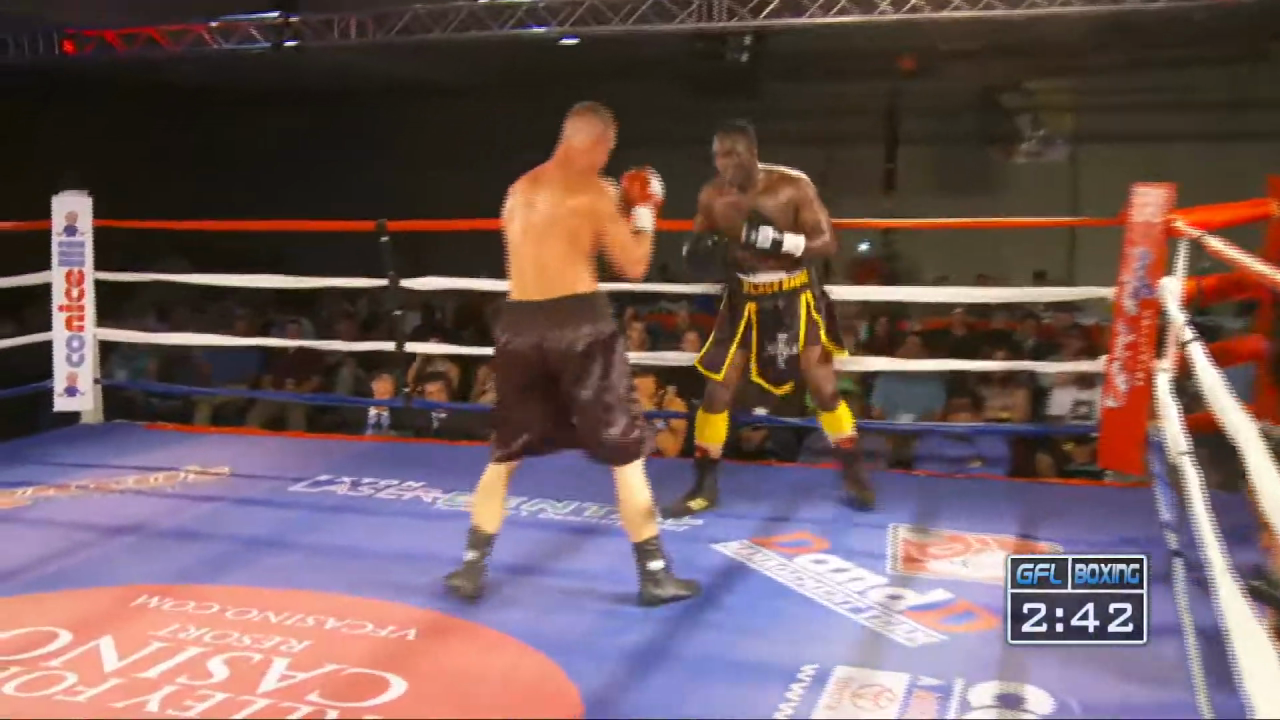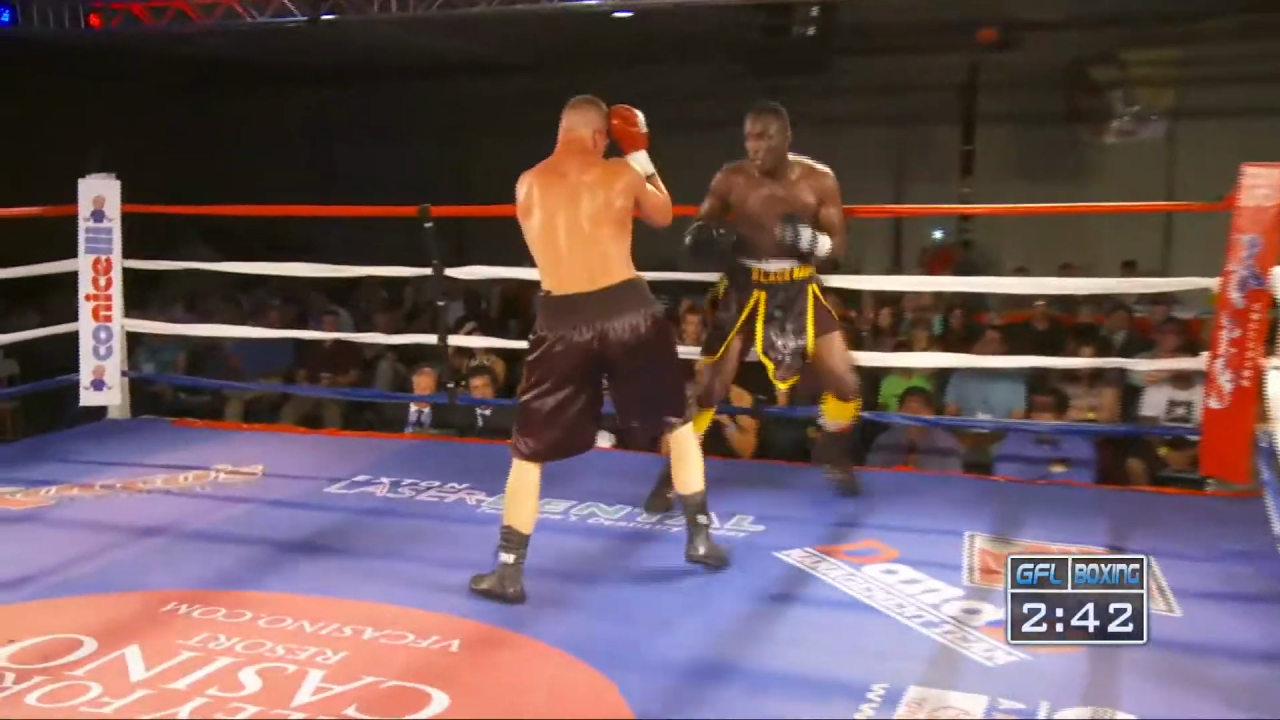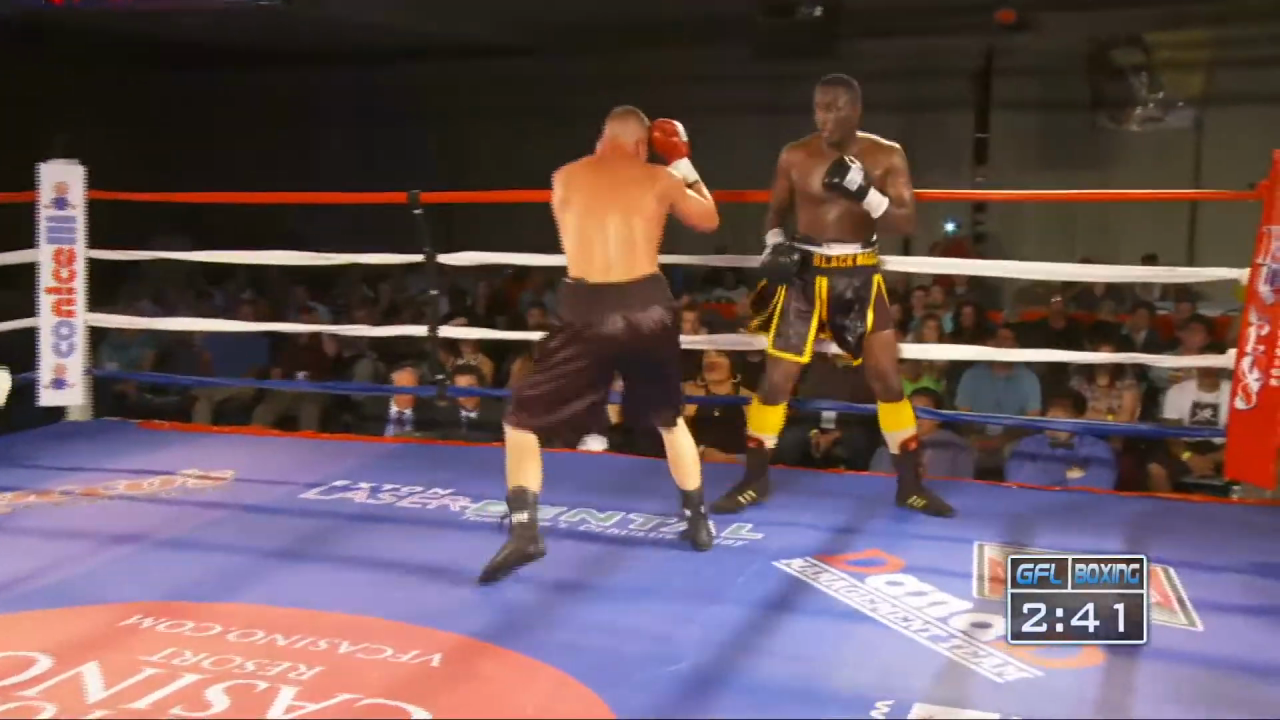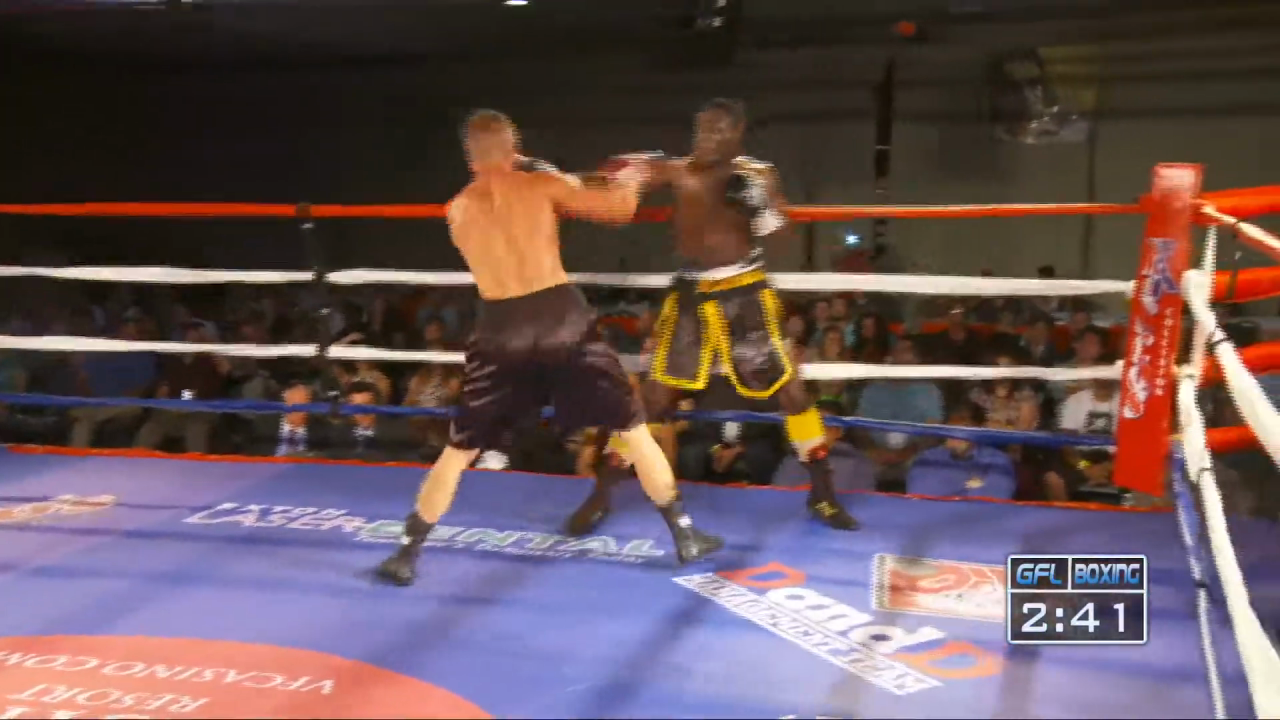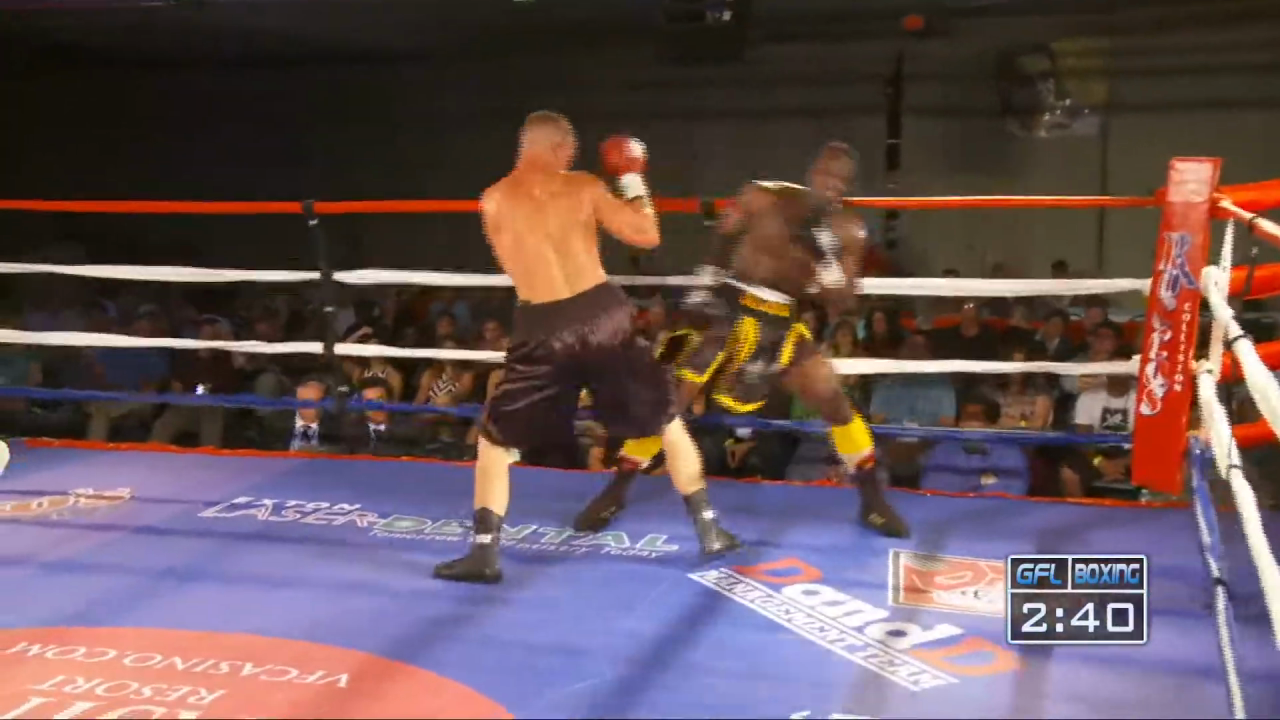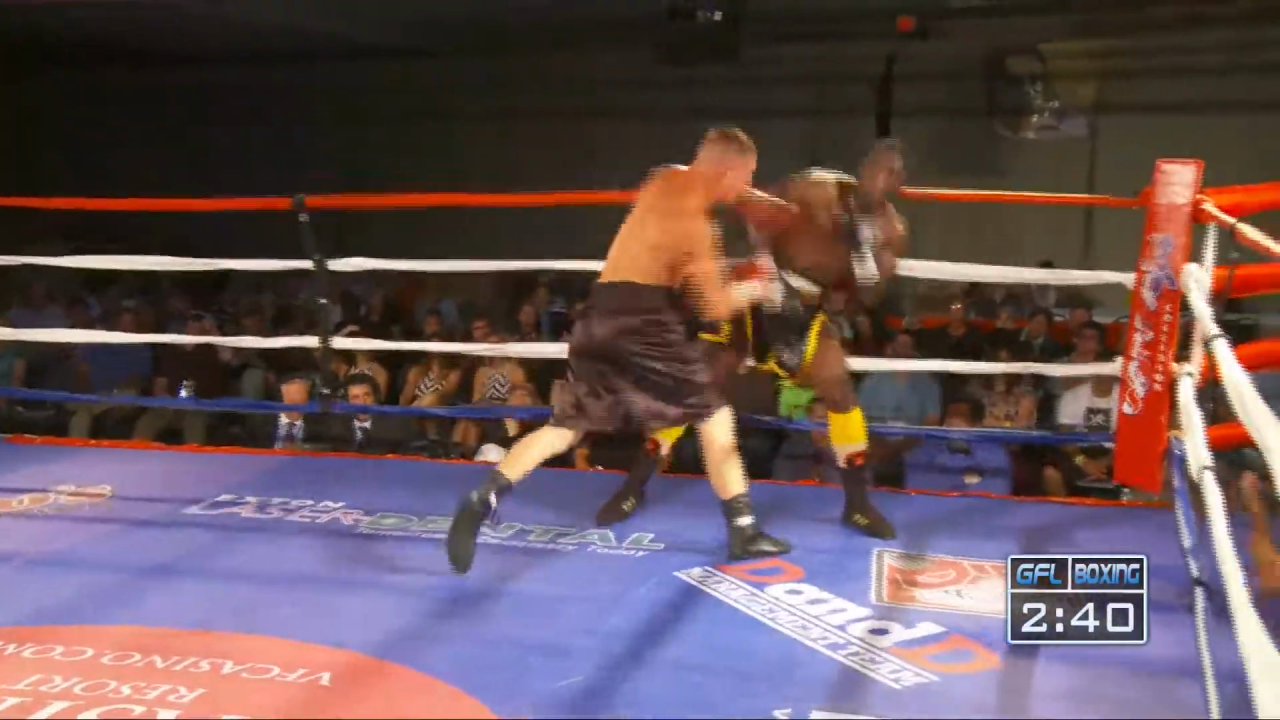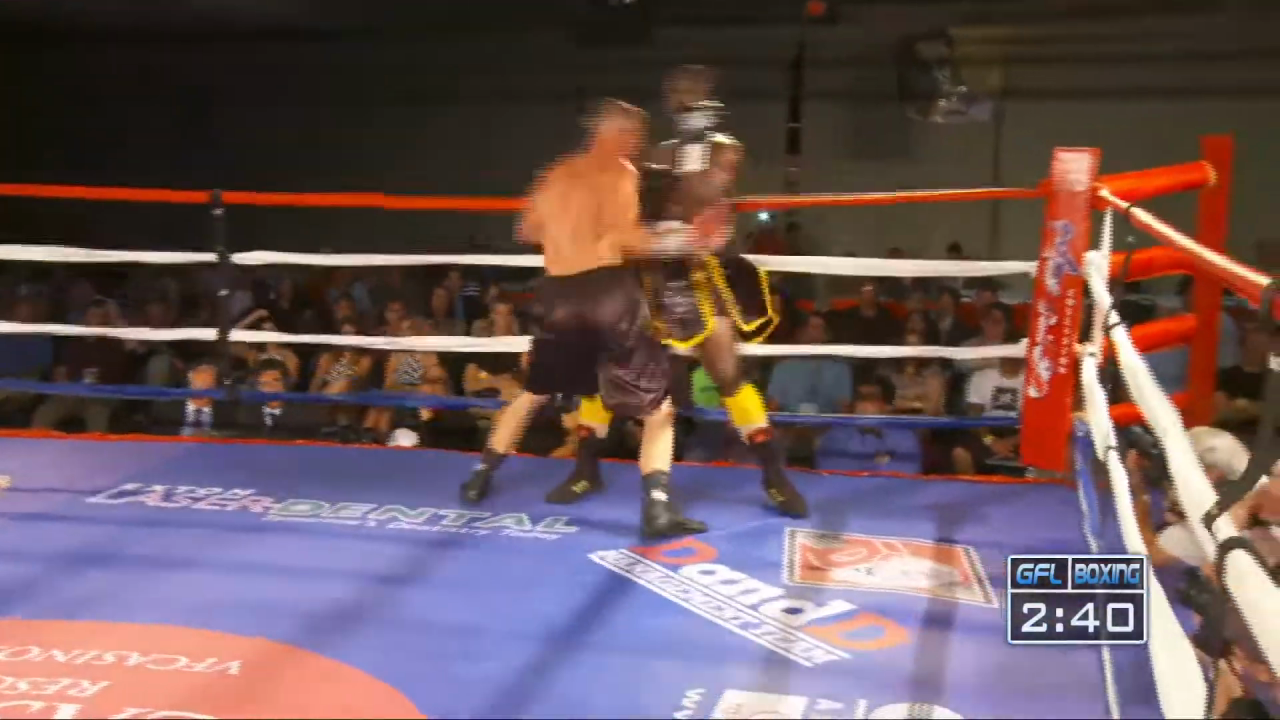
dt=0.4s
person 1, frame 1
left shoulder: (520, 189)
right shoulder: (591, 191)
right elbow: (634, 267)
right wrist: (643, 211)
left hip: (520, 326)
right hip: (579, 325)
left knee: (505, 456)
right knee: (627, 455)
left ankle: (472, 568)
right ankle: (655, 574)
person 1, frame 2
left shoulder: (527, 184)
right shoulder: (621, 174)
right elbow: (662, 216)
right wrist: (639, 152)
left hip: (562, 321)
right hip: (627, 311)
left knee: (528, 451)
right knee: (676, 422)
left ankle: (508, 572)
right ankle: (699, 535)
person 1, frame 3
left shoulder: (565, 178)
right shoulder: (660, 178)
right elbow: (708, 221)
right wrist: (681, 162)
left hip: (586, 311)
right hip: (649, 307)
left knee: (522, 420)
right knee: (670, 419)
left ankle: (523, 532)
right ankle: (698, 522)
person 1, frame 4
left shoulder: (458, 209)
right shoulder: (540, 184)
right elbow: (620, 209)
right wrist: (631, 174)
left hip: (502, 329)
right hip: (561, 318)
left knee: (459, 448)
right knee: (633, 424)
left ankle: (405, 555)
right ankle: (684, 535)
person 1, frame 5
left shoulder: (493, 200)
right shoulder: (584, 187)
right elbow: (646, 237)
right wrist: (631, 177)
left hip: (543, 331)
right hip: (603, 316)
left knee: (494, 441)
right knee: (668, 422)
left ankle: (483, 553)
right ankle: (708, 530)
person 1, frame 6
left shoulder: (674, 180)
right shoulder: (692, 225)
right elbow: (716, 307)
right wrist: (757, 289)
left hip: (601, 316)
right hip: (639, 314)
left knee: (566, 427)
right knee: (715, 417)
left ankle: (481, 502)
right ankle: (743, 531)
person 1, frame 7
left shoulder: (555, 177)
right shoulder: (619, 173)
left elbow: (527, 234)
right elbow: (630, 240)
left hip: (559, 300)
right hip: (608, 299)
left knee: (532, 391)
right knee: (657, 407)
left ankle: (480, 479)
right ankle: (659, 509)
person 2, frame 1
left shoulder: (793, 185)
right shoulder: (711, 196)
left elbow: (827, 243)
right elbow: (699, 241)
left wrist: (780, 241)
right wrist: (695, 246)
left hip: (794, 296)
right hip: (743, 298)
left knee: (824, 390)
right knee: (716, 394)
left ankle: (853, 473)
right ankle: (704, 487)
person 2, frame 2
left shoulder: (819, 179)
right shoulder: (730, 178)
left elbow: (838, 242)
right elbow: (702, 222)
left wrist: (814, 243)
right wrist: (699, 235)
left hip: (798, 289)
right hip: (745, 287)
left knee: (845, 384)
right knee: (712, 386)
left ankle: (835, 456)
right ankle: (673, 475)
person 2, frame 3
left shoulder: (886, 155)
right shoulder: (793, 156)
left elbow: (906, 222)
right elbow: (776, 213)
left wrist: (865, 192)
right wrist: (774, 247)
left hip: (860, 277)
right hip: (804, 273)
left knee: (887, 382)
right knee: (776, 381)
left ankle: (910, 484)
right ankle: (754, 479)
person 2, frame 4
left shoulder: (759, 176)
right shoulder: (676, 173)
left elbow: (787, 237)
left wrist: (758, 209)
left hip: (747, 296)
right hip: (694, 297)
left knee: (792, 393)
right knee: (654, 400)
left ankle: (822, 494)
right ankle: (601, 494)
person 2, frame 5
left shoulder: (848, 231)
right shoulder: (764, 196)
left elbow: (841, 304)
right elbow: (723, 237)
left wrist: (827, 259)
right wrist: (706, 286)
left hip: (779, 323)
right hip: (730, 311)
left knee: (834, 401)
right knee: (673, 402)
left ankle: (874, 502)
right ankle: (613, 494)
person 2, frame 6
left shoulder: (891, 230)
right shoulder: (817, 187)
left elbow: (864, 295)
right elbow: (761, 217)
left wrist: (864, 251)
left hip: (809, 308)
left knee: (839, 394)
left ankle: (858, 503)
right ankle: (634, 485)
person 2, frame 7
left shoulder: (723, 146)
right shoulder: (662, 151)
left elbow: (697, 203)
right elbow: (641, 201)
left wrist: (694, 143)
left hip: (698, 267)
right hip: (648, 265)
left knee: (728, 374)
left ankle: (775, 477)
right ankle: (586, 469)
